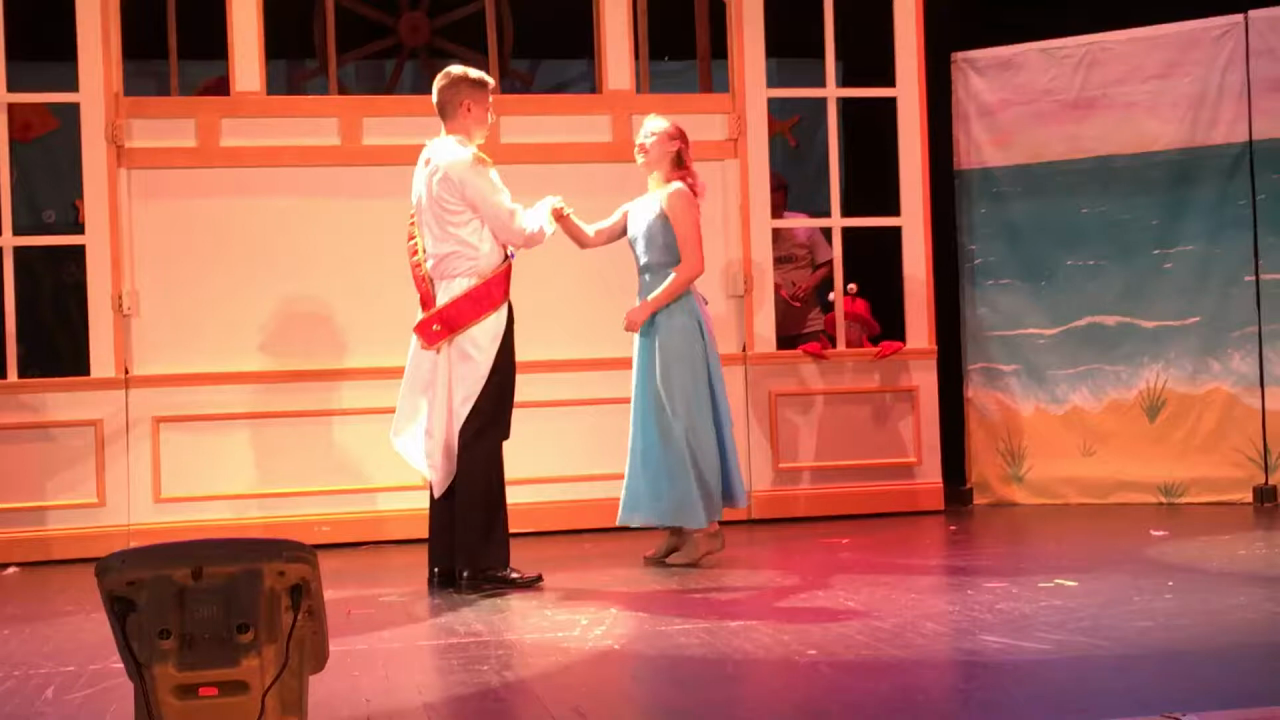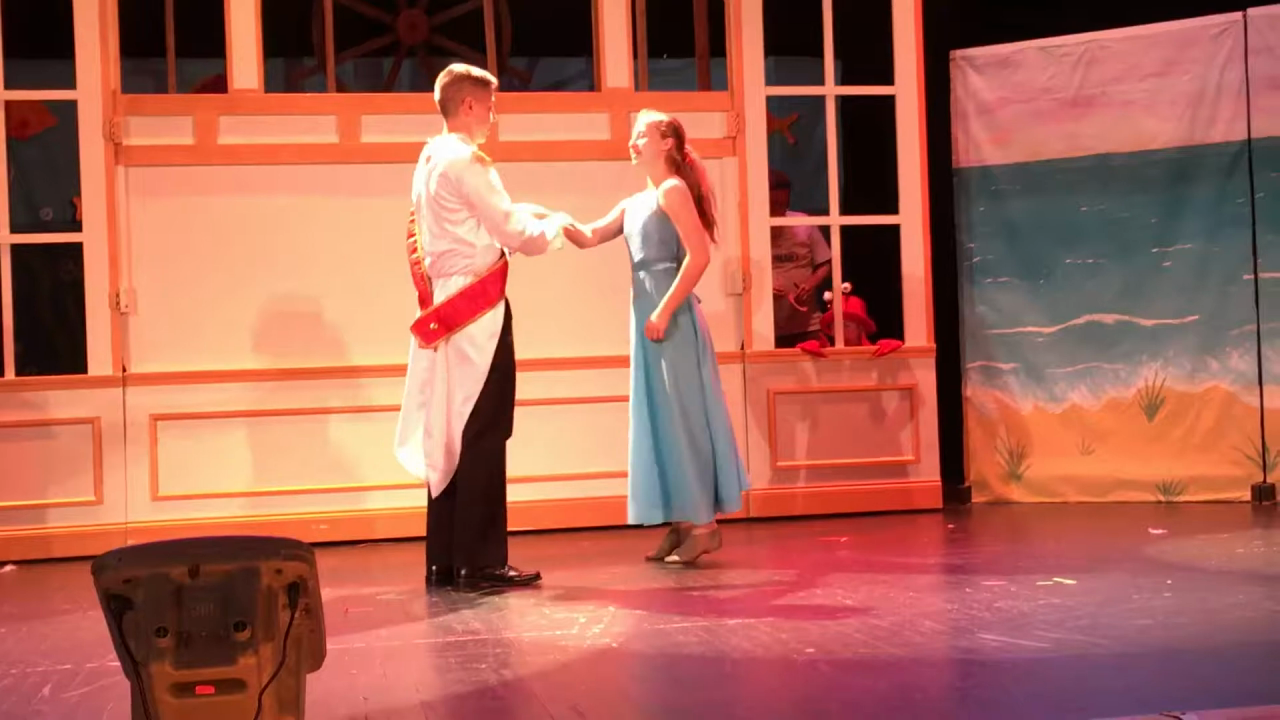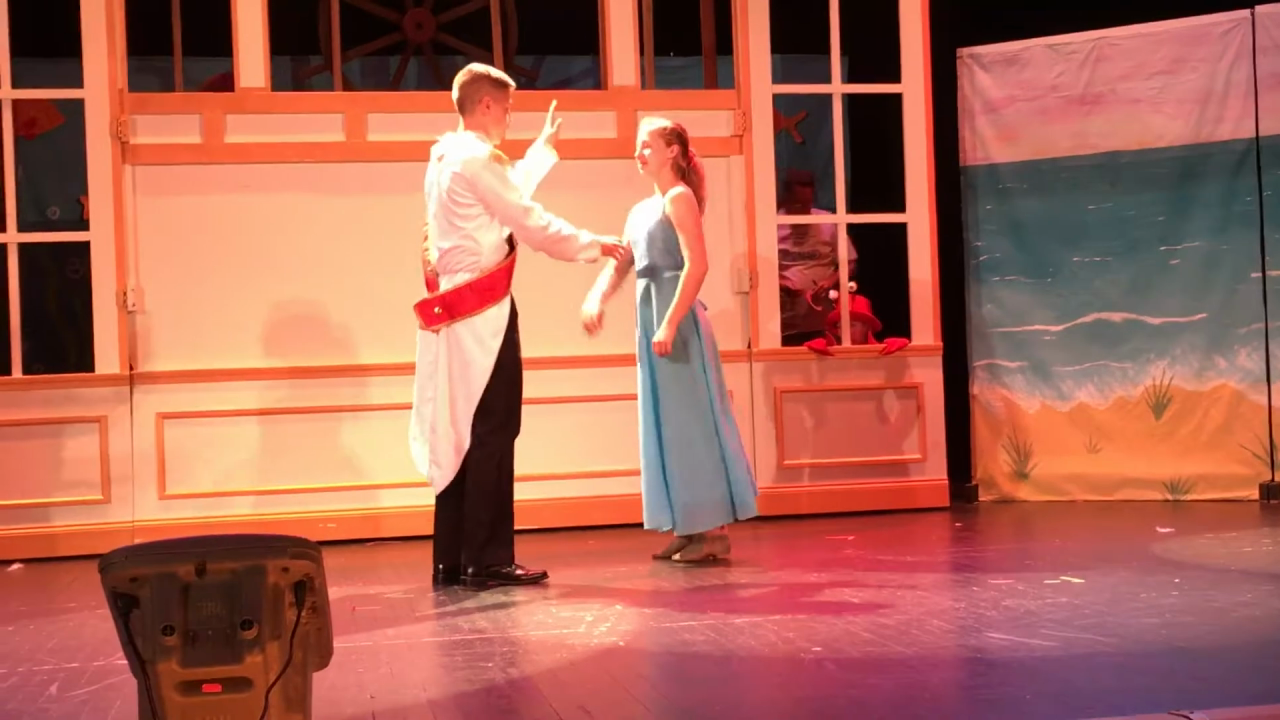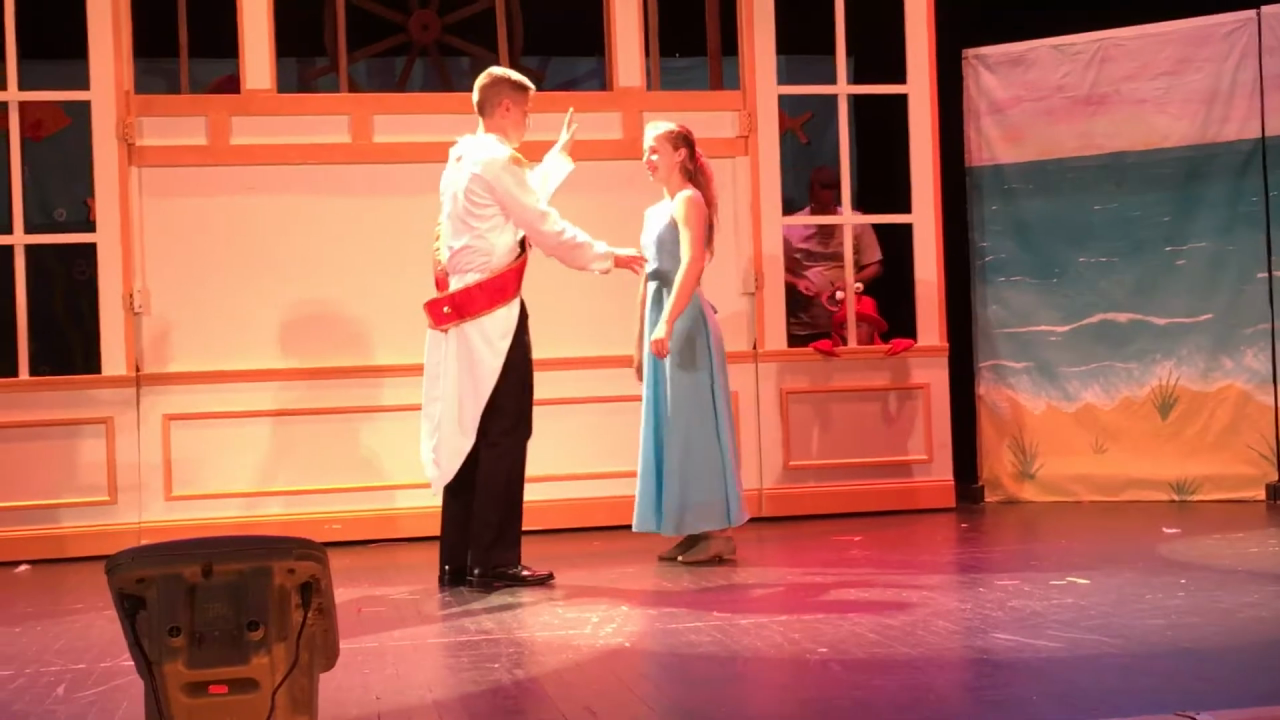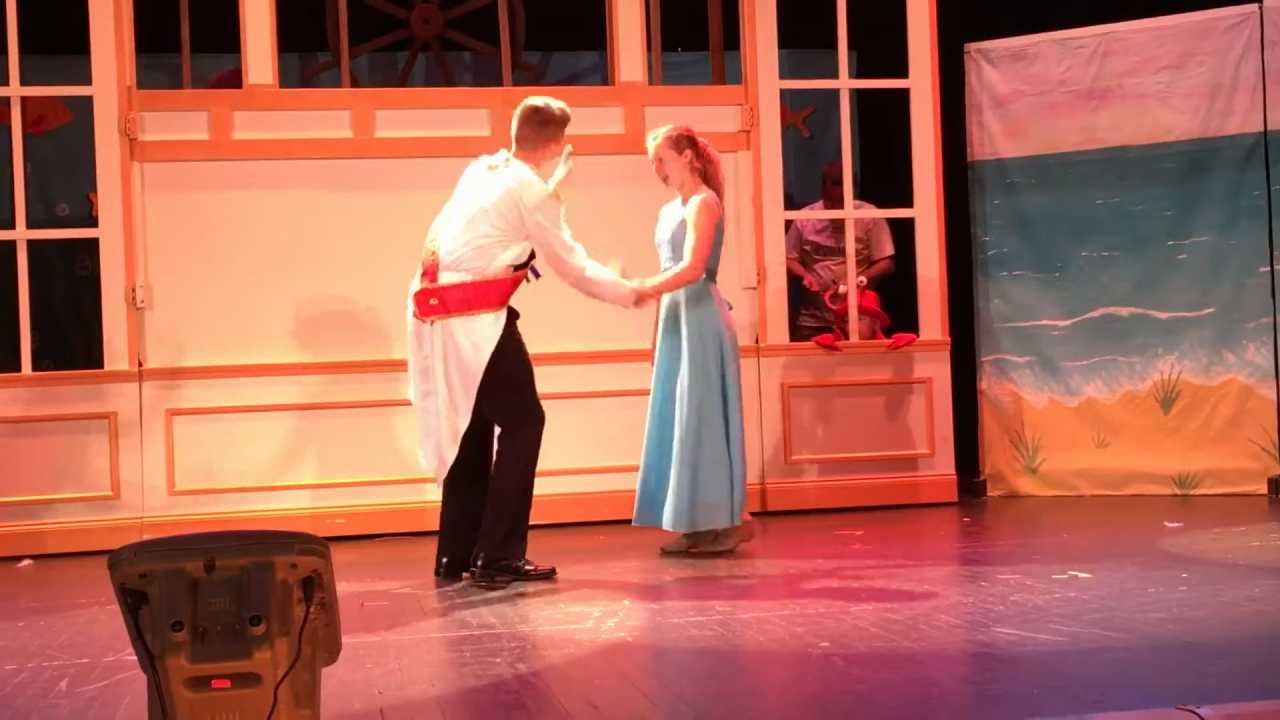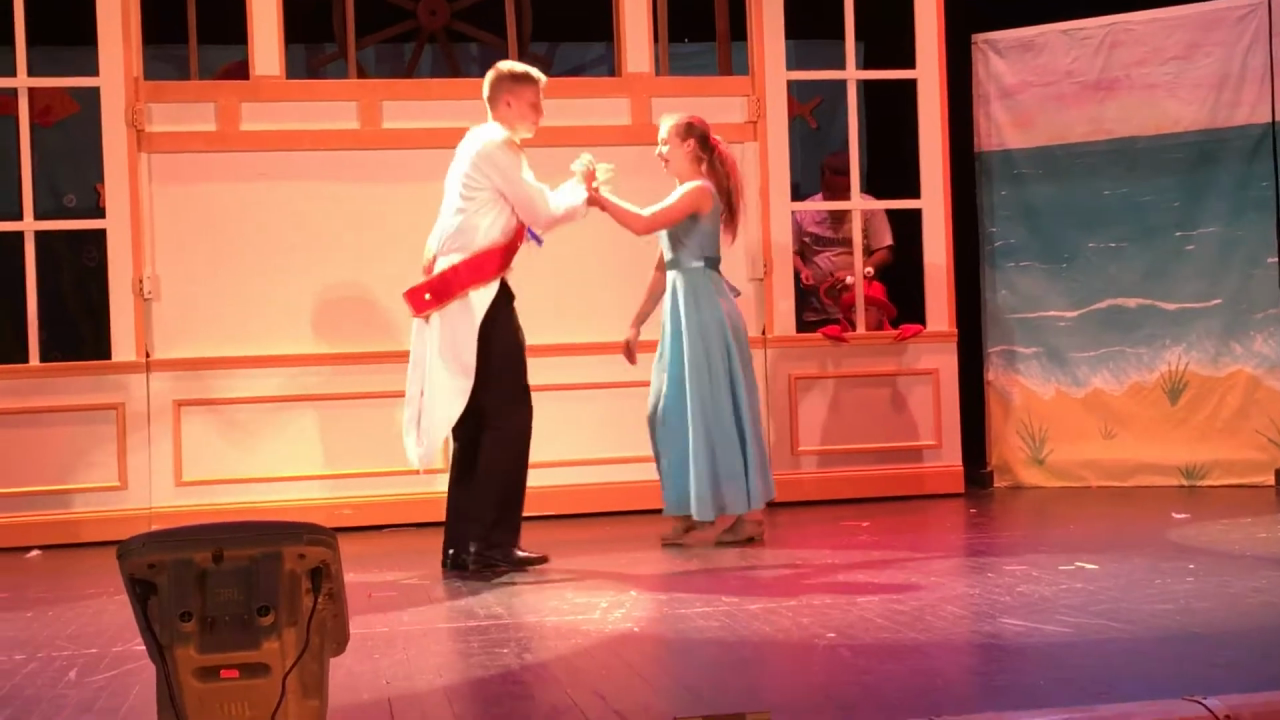
dt=0.3s
person 1, frame 1
left shoulder: (430, 162)
right shoulder: (466, 162)
right elbow: (518, 231)
left wrist: (526, 217)
right wrist: (546, 211)
left hip: (450, 309)
right hip: (478, 311)
left knee: (451, 436)
right knee: (482, 436)
left ankle: (448, 563)
right ankle: (481, 564)
person 1, frame 2
left shoulder: (432, 160)
right shoulder: (465, 160)
right elbow: (514, 233)
left wrist: (526, 214)
right wrist: (554, 224)
left hip: (447, 307)
right hip: (476, 309)
left knee: (450, 433)
right knee: (484, 433)
left ankle: (446, 561)
right ankle: (481, 563)
person 1, frame 3
left shoulder: (447, 156)
right shoulder: (479, 158)
left elbow: (508, 200)
right elbow: (533, 225)
left wrist: (545, 146)
right wrist: (593, 244)
left hip: (456, 306)
right hip: (482, 308)
left knee: (459, 431)
right knee: (493, 431)
left ankle: (453, 559)
right ankle: (486, 561)
person 1, frame 4
left shoulder: (463, 156)
right shoulder: (498, 159)
left elbow: (521, 199)
right elbow: (547, 228)
left wrist: (560, 154)
right wrist: (610, 256)
left hip: (460, 308)
right hip: (491, 311)
left knee: (469, 432)
right knee: (506, 432)
left ankle: (459, 559)
right ankle: (494, 561)
person 1, frame 5
left shoulder: (485, 169)
right shoulder: (532, 192)
right elbow: (572, 267)
left wrist: (555, 182)
right wrist: (627, 293)
left hip: (445, 312)
right hip: (476, 316)
left knee: (468, 429)
right knee: (521, 425)
left ankle: (455, 554)
right ankle: (499, 557)
person 1, frame 6
left shoulder: (480, 146)
right shoulder: (498, 146)
left elbow: (526, 213)
right elbow: (542, 213)
left wrist: (573, 187)
right wrist: (582, 192)
left hip: (465, 293)
right hip: (479, 293)
left knee: (479, 416)
right knee: (507, 415)
left ankle: (467, 542)
right ankle: (491, 544)
person 2, frame 1
left shoulder: (677, 194)
right shoulder: (637, 206)
left elbow: (692, 265)
right elbow: (592, 238)
left wrist: (645, 307)
right wrist: (564, 218)
left hip: (678, 317)
right hip: (654, 319)
left knee: (684, 418)
right knee: (659, 422)
left ankle: (706, 525)
right ankle: (681, 525)
person 2, frame 2
left shoulder: (674, 190)
right shoulder: (634, 203)
left elbow: (699, 255)
right elbow: (591, 236)
left wrist: (666, 310)
right wrist: (563, 226)
left hip: (672, 314)
right hip: (647, 312)
left knee: (681, 415)
right knee: (656, 419)
left ankle: (703, 524)
right ankle: (680, 524)
person 2, frame 3
left shoulder: (679, 198)
right shoulder: (641, 209)
left elbow: (696, 265)
right elbow: (619, 266)
left wrist: (671, 324)
right wrist: (595, 299)
left hip: (677, 319)
right hip: (649, 317)
left knee: (688, 421)
right knee: (663, 424)
left ankle: (712, 529)
right ankle: (688, 526)
person 2, frame 4
left shoulder: (689, 201)
right shoulder: (653, 212)
left elbow: (692, 266)
left wrist: (666, 325)
right wrist: (641, 341)
left hip: (686, 322)
right hip: (662, 321)
left knee: (693, 423)
right knee: (669, 426)
left ankle: (718, 531)
right ankle: (696, 530)
person 2, frame 5
left shoulder: (704, 203)
right shoulder: (670, 211)
left elbow: (691, 269)
left wrist: (640, 290)
right wrist: (652, 313)
left hip: (701, 319)
right hip: (675, 319)
left knee: (703, 419)
right knee: (676, 421)
left ankle: (731, 520)
right ankle: (699, 523)
person 2, frame 6
left shoulder: (698, 190)
right shoulder: (680, 196)
left elbow: (641, 225)
right elbow: (662, 269)
left wrist: (596, 195)
right wrist: (635, 325)
left hip: (704, 304)
right hip: (680, 307)
left knee: (716, 407)
right knee: (670, 411)
left ankle: (748, 513)
right ankle: (694, 507)
